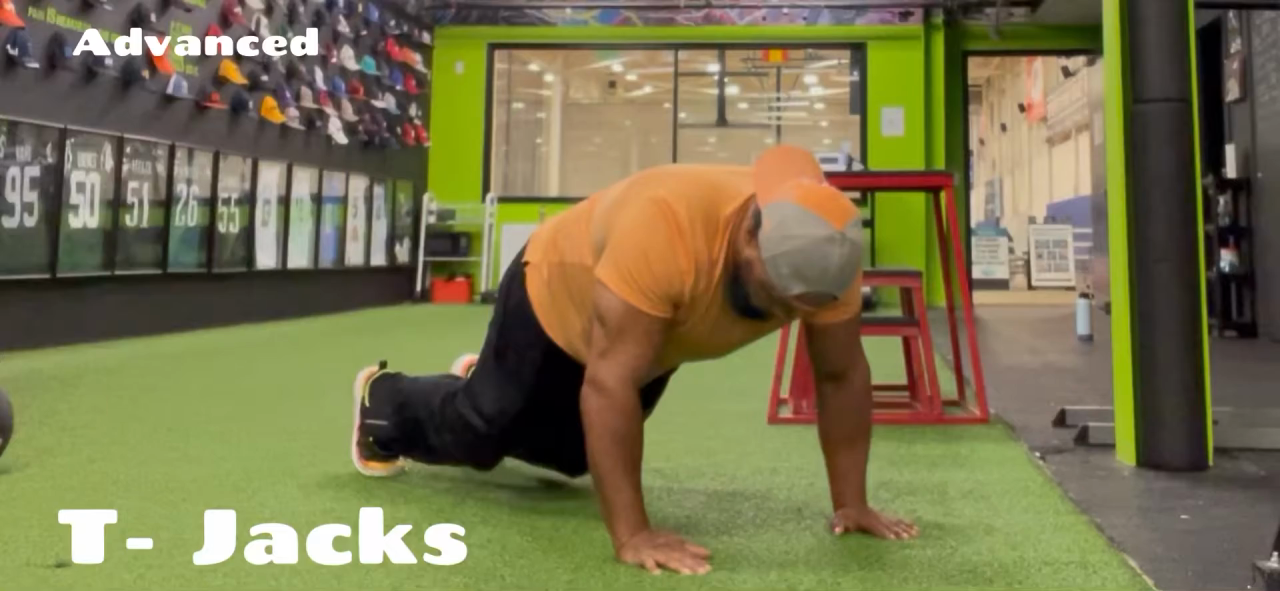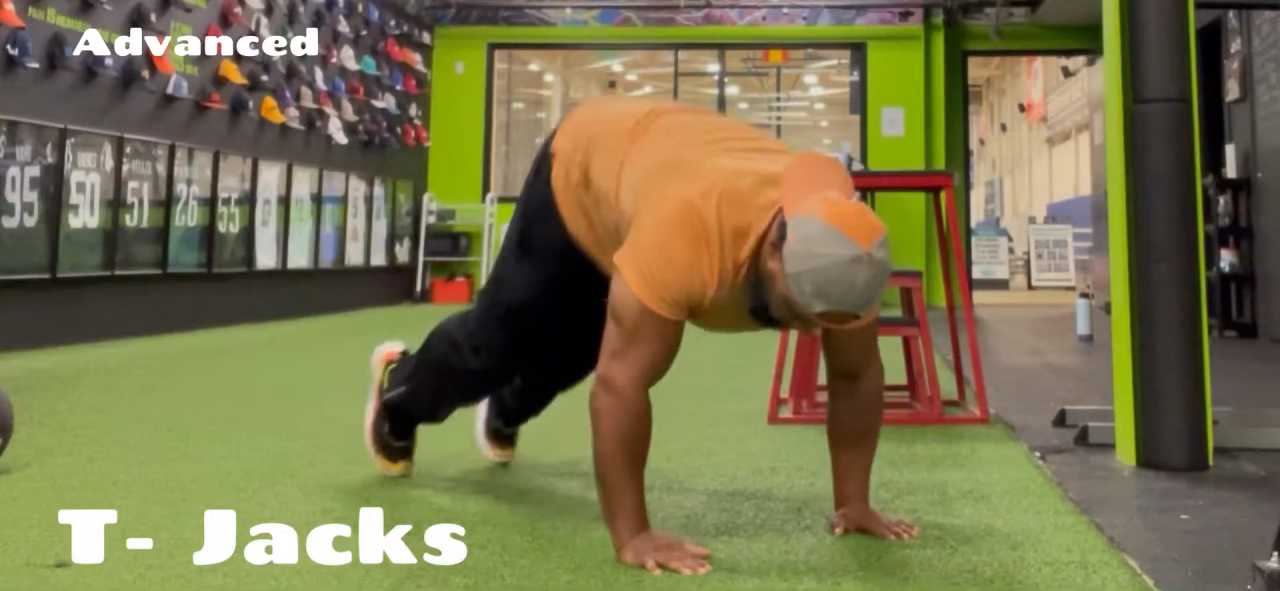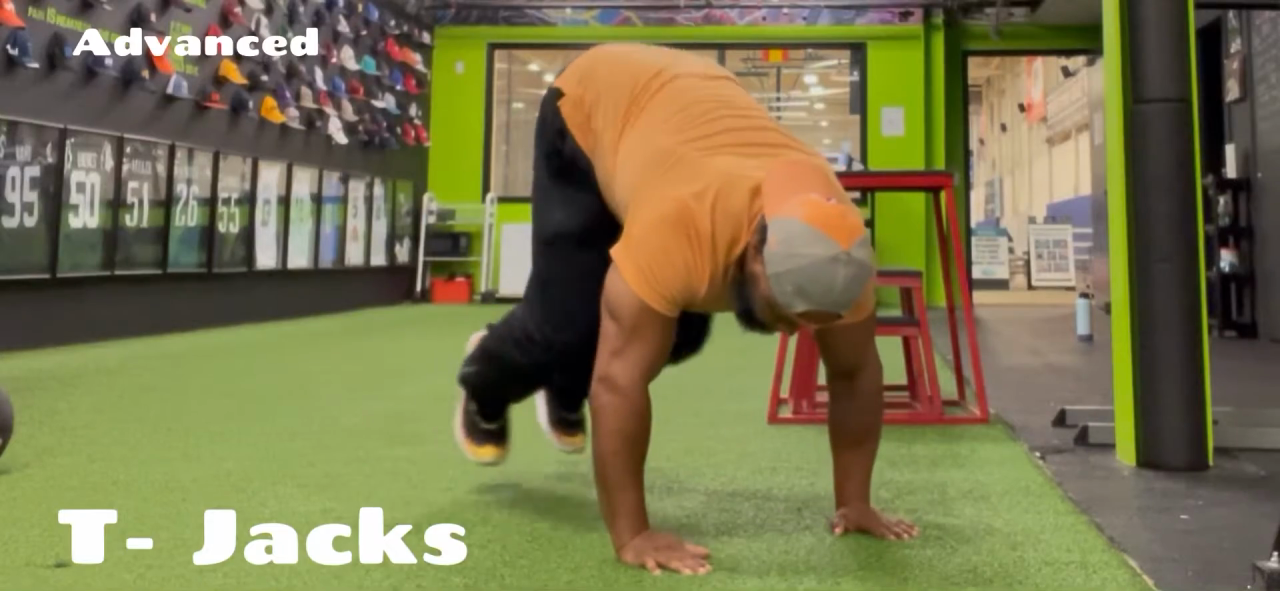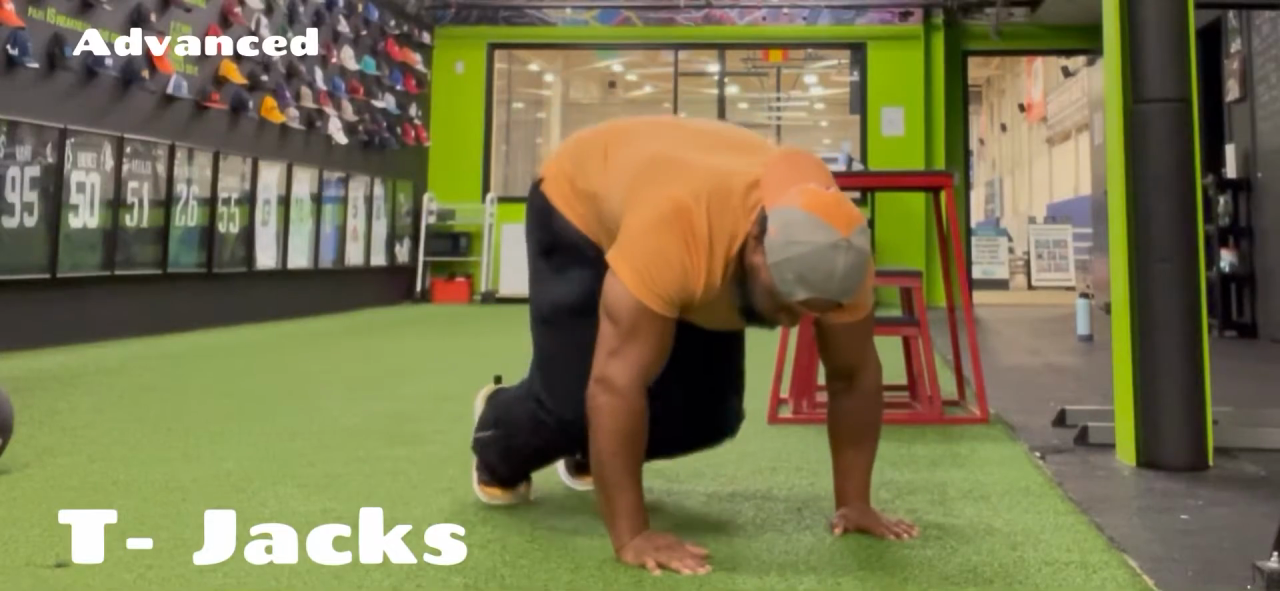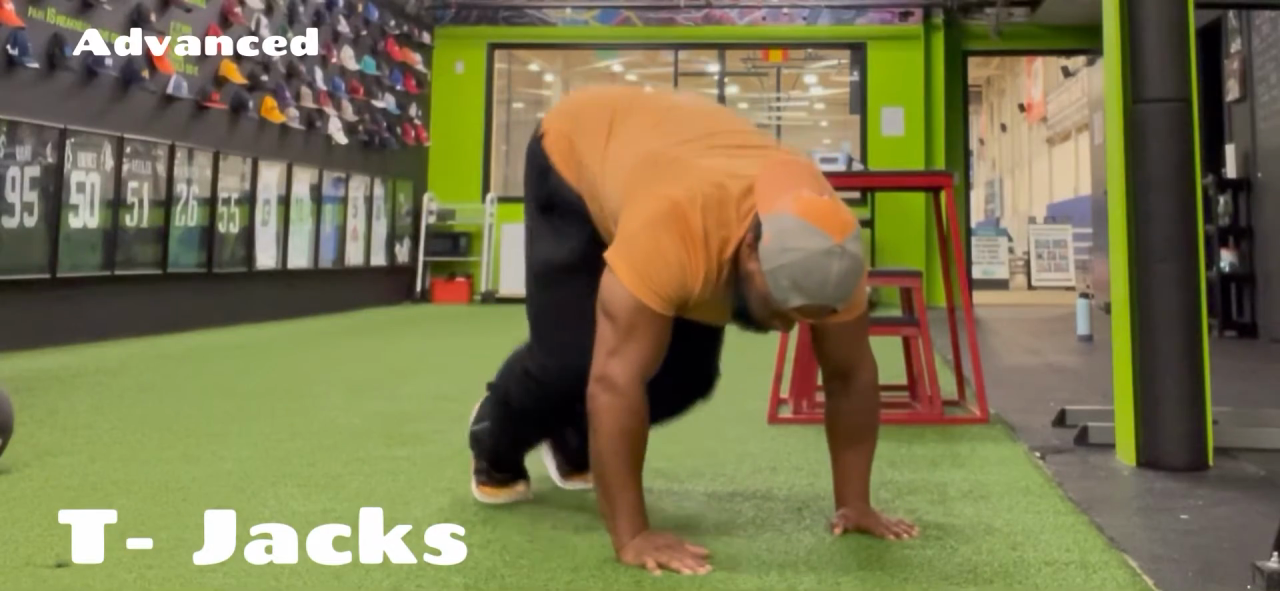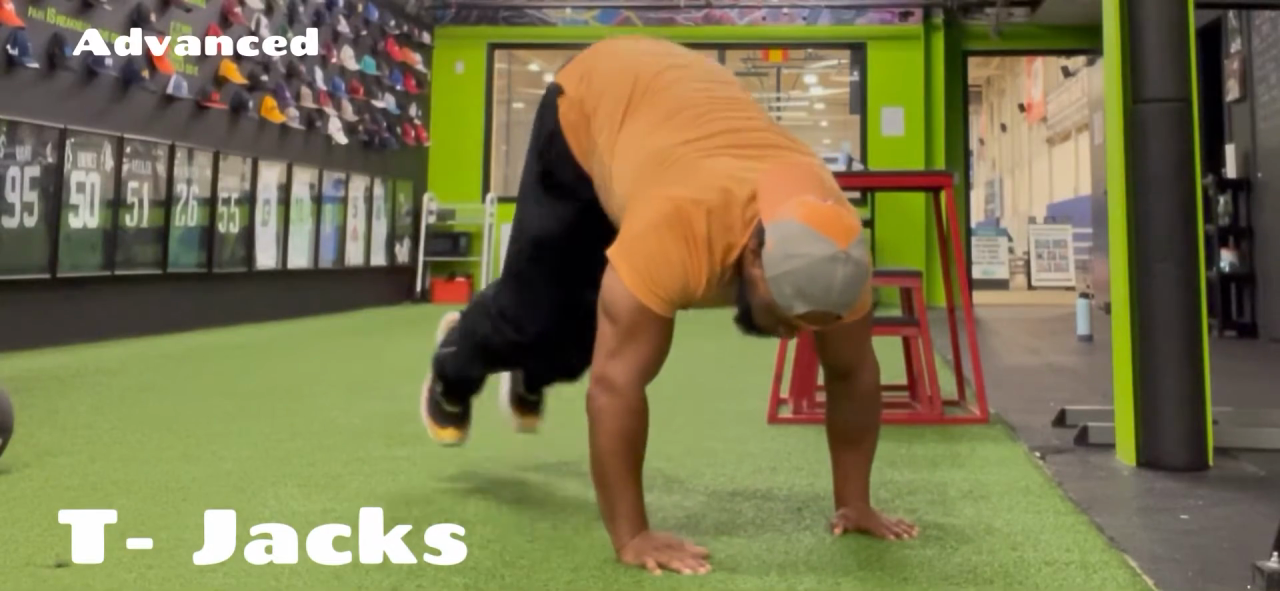
dt=0.2s
person 1, frame 1
left shoulder: (821, 250)
right shoulder: (666, 232)
left elbow: (842, 376)
right elbow: (608, 387)
left wrist: (852, 504)
right wrist: (631, 535)
left hip: (637, 326)
right hip: (563, 292)
left knee: (566, 448)
right knee: (486, 423)
left ankle: (484, 378)
right ankle: (382, 405)
person 1, frame 2
left shoulder: (836, 254)
right shoulder: (687, 231)
left elbow: (855, 375)
right elbow: (621, 384)
left wrist: (854, 503)
right wrist: (632, 538)
left knee: (578, 347)
right knee: (505, 339)
left ankle: (505, 408)
right ankle: (401, 392)
person 1, frame 3
left shoulder: (830, 242)
right shoulder: (682, 230)
left elbow: (854, 372)
right elbow: (620, 379)
left wrist: (853, 500)
right wrist: (631, 535)
left knee: (680, 330)
right knee: (566, 326)
left ankle: (564, 390)
right ankle: (484, 389)
person 1, frame 4
left shoulder: (830, 248)
right shoulder: (676, 231)
left elbow: (854, 376)
right elbow: (614, 383)
left wrist: (854, 504)
right wrist: (631, 538)
left knee: (708, 416)
right knee: (574, 399)
left ankle: (586, 444)
right ankle: (499, 441)
person 1, frame 5
left shoulder: (825, 245)
right shoulder: (672, 227)
left elbow: (850, 374)
right elbow: (614, 382)
left wrist: (856, 504)
right wrist: (631, 537)
left knee: (686, 377)
right knee: (566, 358)
left ankle: (568, 438)
right ankle: (495, 452)
person 1, frame 6
left shoulder: (829, 241)
right shoulder: (676, 230)
left elbow: (851, 373)
right elbow: (615, 383)
left wrist: (854, 500)
right wrist: (632, 536)
left knee: (597, 309)
right knee: (534, 298)
left ankle: (529, 372)
right ankle: (455, 369)
